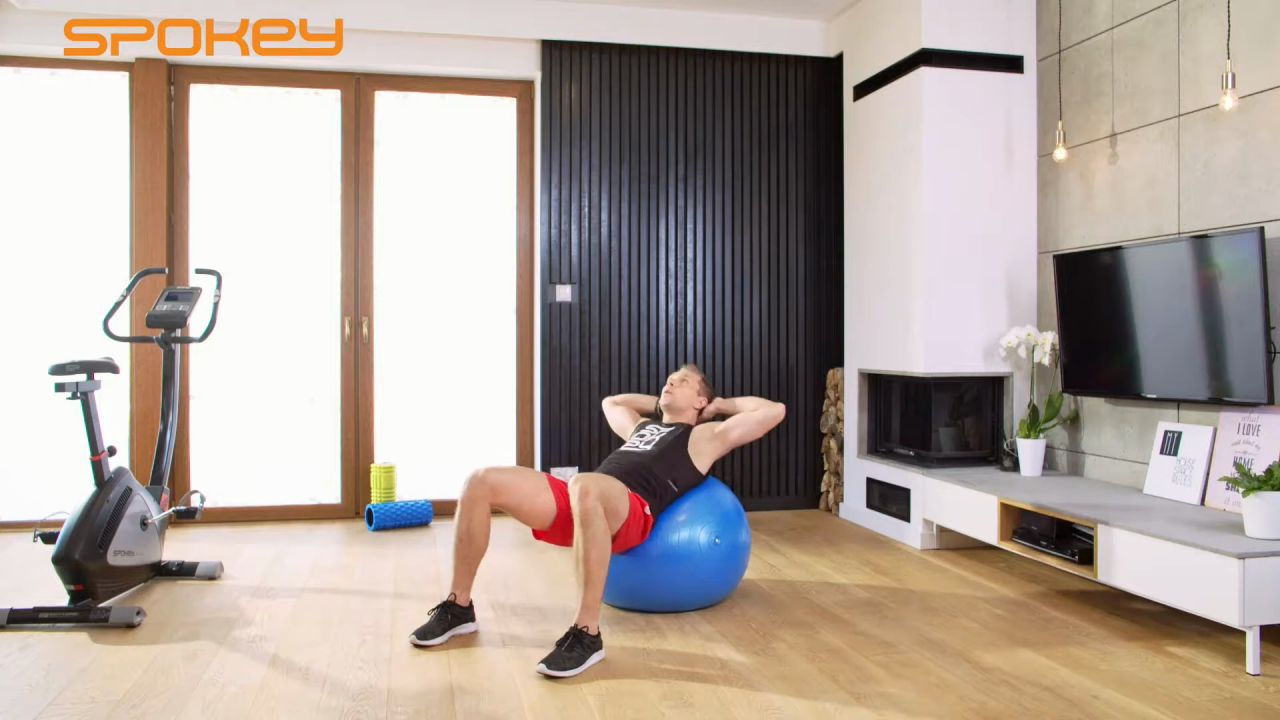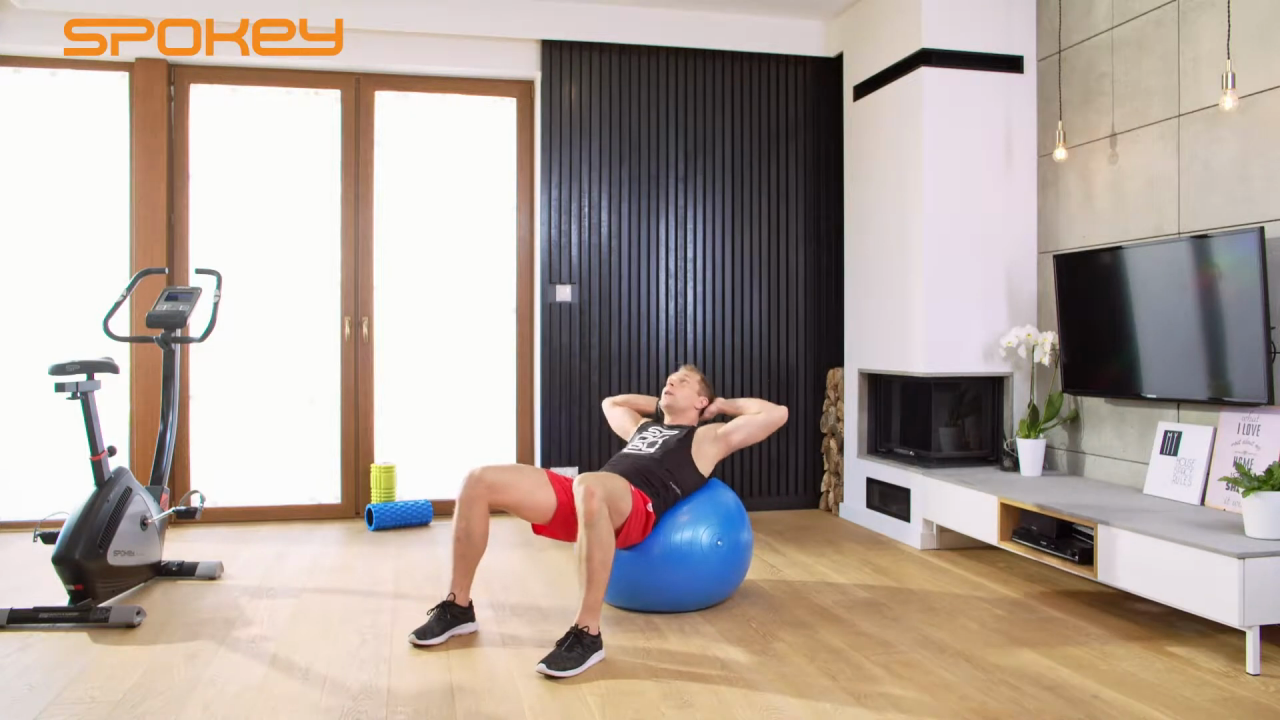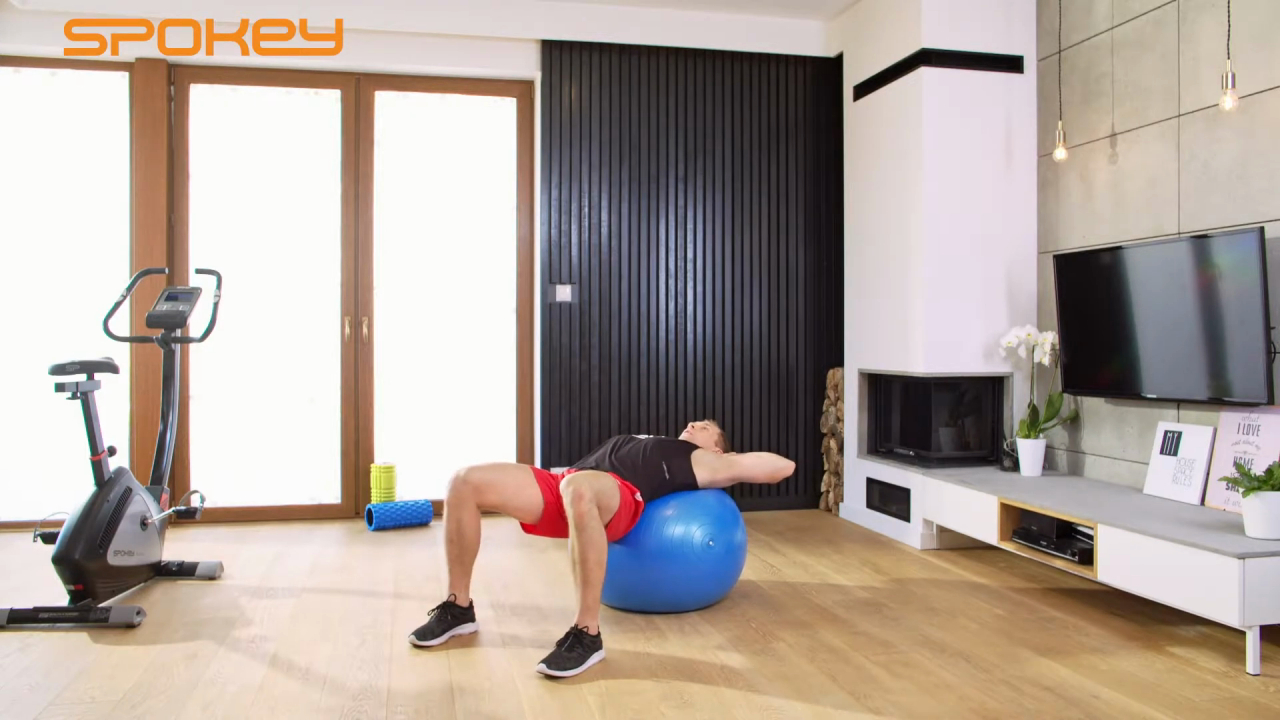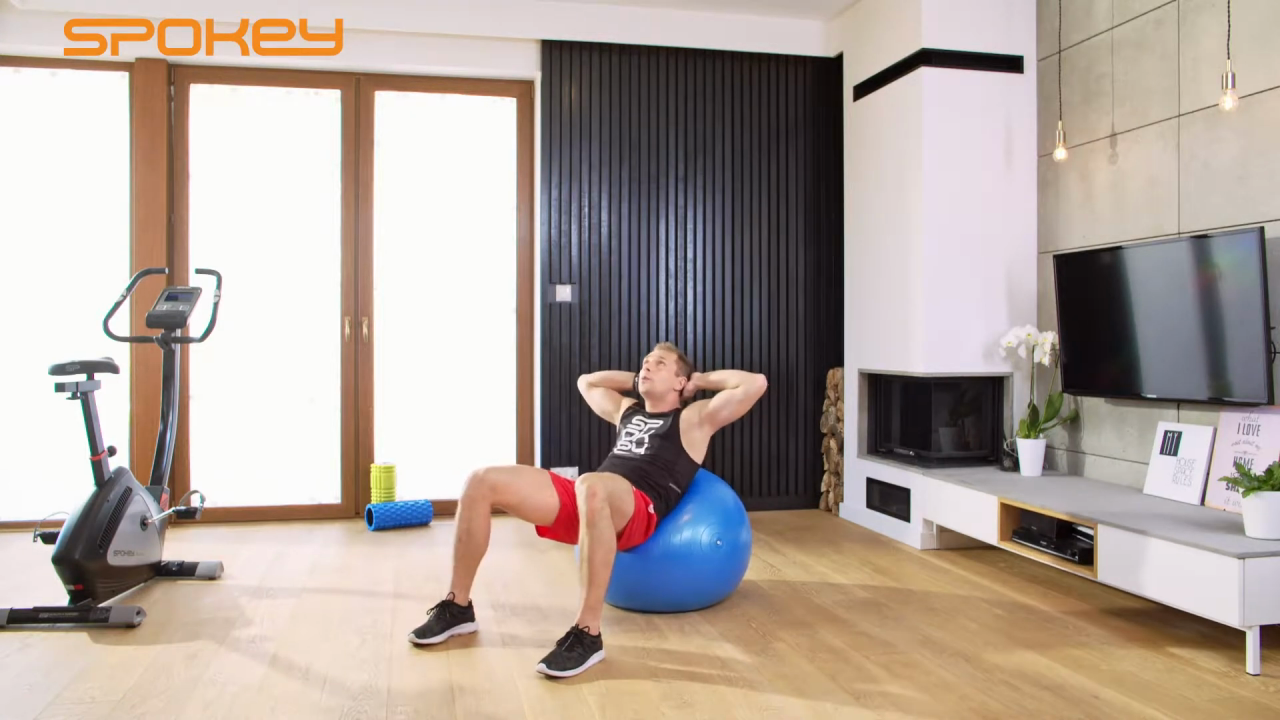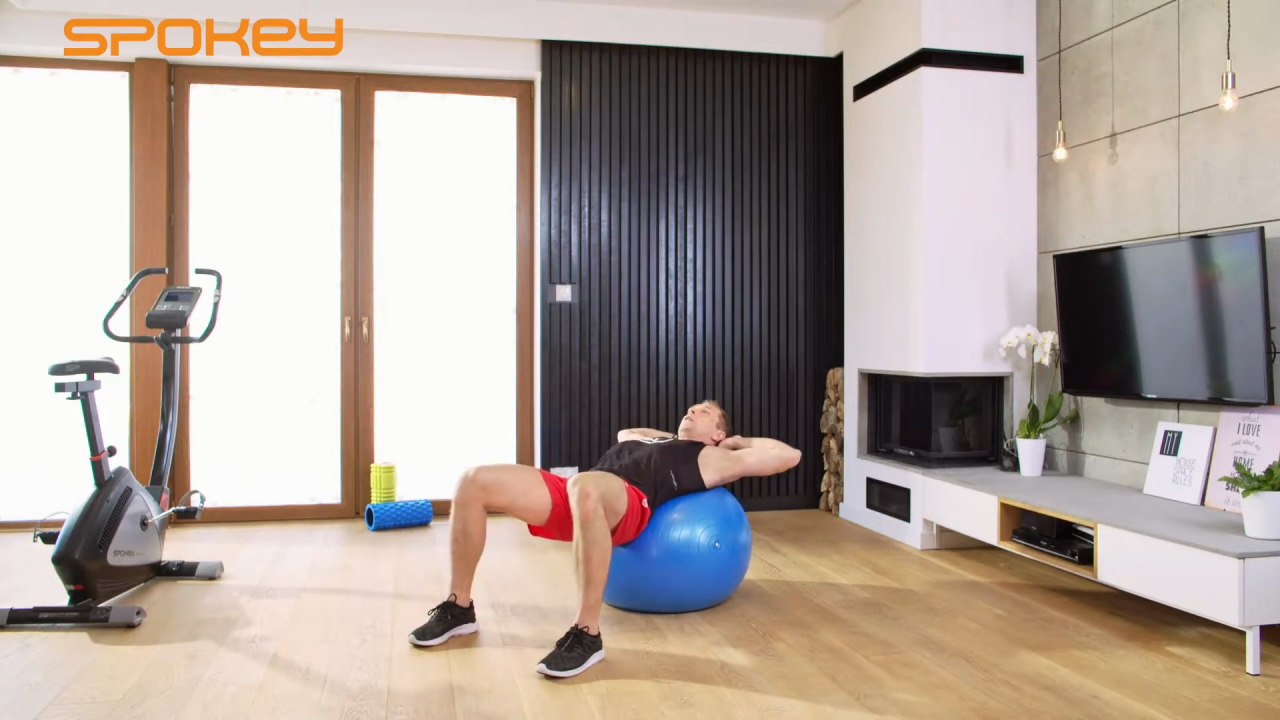
dt=1s
person 1, frame 1
left shoulder: (704, 436)
right shoulder: (643, 425)
left elbow: (774, 411)
right elbow: (611, 402)
left wrist: (721, 404)
right wrist: (658, 402)
left hip: (632, 511)
right hip: (583, 499)
left knee: (584, 488)
right knee: (482, 482)
left ankle: (587, 634)
right ankle: (458, 607)
person 1, frame 2
left shoulder: (707, 439)
right shoulder: (644, 427)
left elbow: (777, 414)
right elbow: (611, 403)
left wrist: (724, 406)
right wrist: (661, 405)
left hip: (635, 507)
right hip: (581, 496)
left knee: (589, 491)
right knee: (479, 481)
left ankle: (588, 634)
right ankle: (459, 607)
person 1, frame 3
left shoulder: (706, 463)
right shoulder: (661, 449)
left elbow: (783, 466)
left wrist: (733, 455)
left hip: (621, 494)
right hip: (566, 484)
left knee: (579, 490)
right knee: (465, 482)
left ankle: (587, 634)
right ankle: (458, 607)
person 1, frame 4
left shoulder: (694, 419)
right shoulder: (627, 411)
left elbow: (755, 384)
right elbow: (587, 382)
left wrist: (703, 380)
right wrist: (636, 381)
left hip: (638, 510)
right hip: (586, 499)
left knee: (592, 489)
right knee: (482, 482)
left ankle: (588, 634)
right ankle: (457, 606)
person 1, frame 5
left shoulder: (713, 459)
right shoulder: (666, 443)
left elbow: (789, 456)
right elbow: (624, 433)
left wrist: (738, 440)
left hip: (628, 503)
right hip: (576, 494)
left knee: (585, 490)
right knee: (475, 482)
left ankle: (587, 634)
right ankle: (459, 608)
